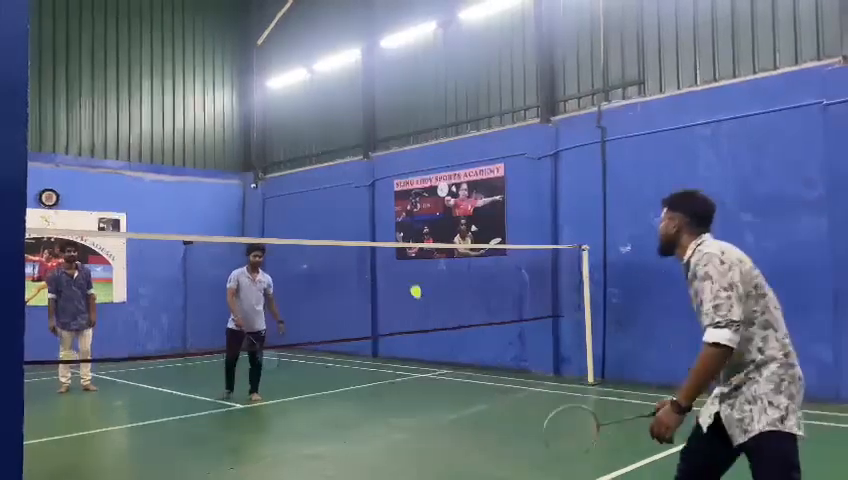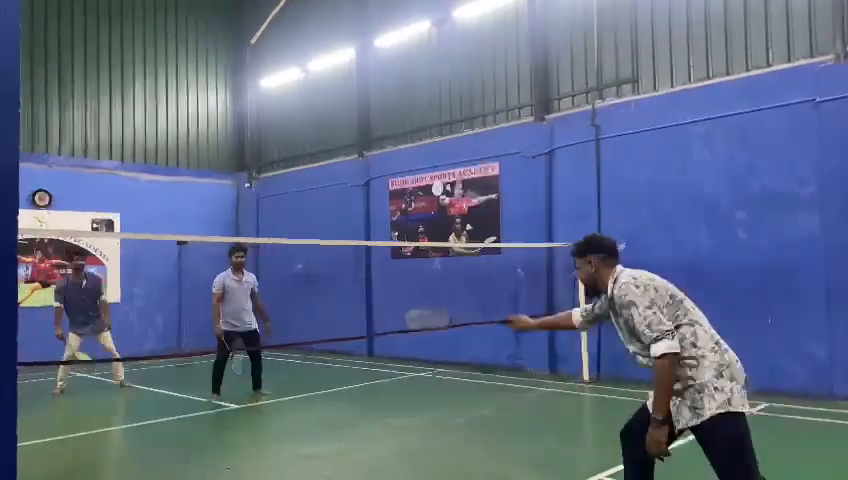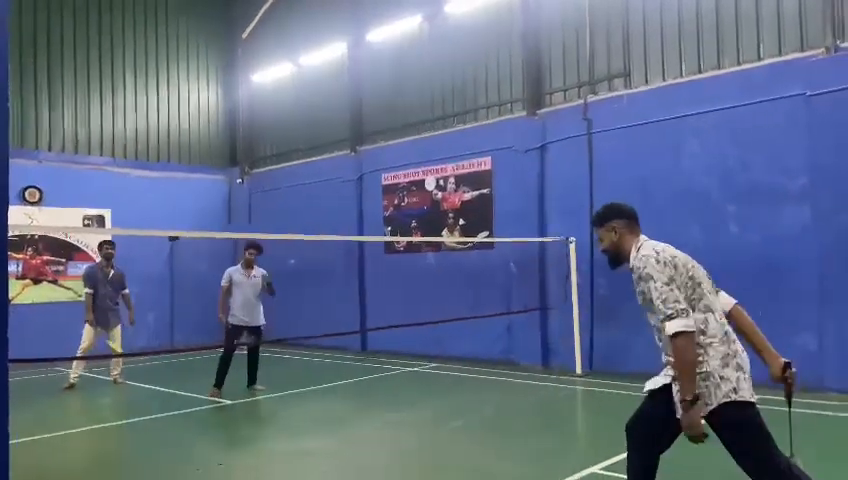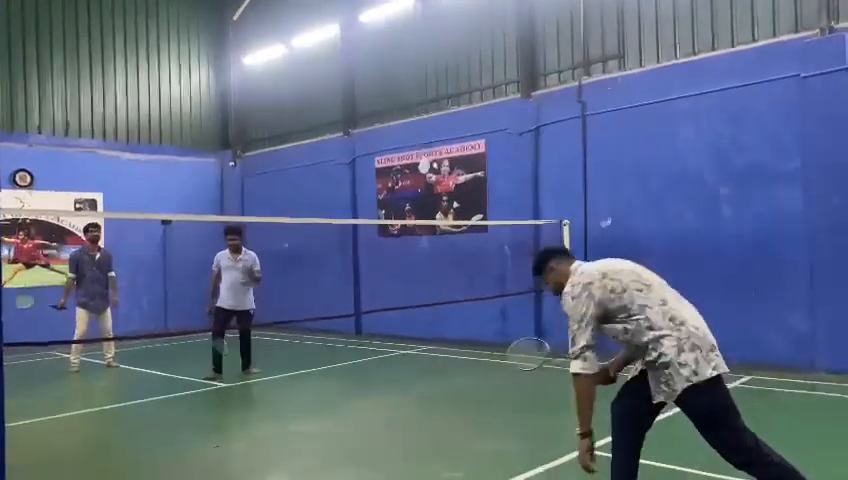
dt=0.5s
person 1, frame 1
left shoulder: (710, 259)
right shoulder: (707, 258)
left elbow: (721, 342)
left wrist: (678, 406)
right wrist: (681, 401)
left hip: (765, 398)
right hip: (737, 397)
person 1, frame 2
left shoulder: (630, 287)
right shoulder: (615, 296)
left elbow: (667, 351)
right elbow: (579, 317)
left wrist: (659, 422)
right wrist: (534, 324)
left hip: (710, 386)
right hip: (682, 387)
right knee: (635, 443)
person 1, frame 3
left shoulder: (648, 259)
right shoulder: (653, 258)
left elbow: (681, 330)
right elbow: (726, 306)
left wrist: (689, 401)
right wrist: (771, 359)
left hip: (714, 375)
right hip: (691, 373)
right knee: (641, 433)
person 1, frame 4
left shoulder: (577, 289)
right shoulder: (603, 271)
left elbow: (583, 366)
left wrist: (585, 436)
right wrist: (616, 366)
left hip: (687, 359)
left knee: (741, 450)
right knee: (625, 414)
person 2, frame 1
left shoulder: (267, 279)
right shoulder: (236, 275)
left elbow: (270, 302)
right elbow: (230, 297)
left wrist: (279, 320)
right wrist: (237, 316)
left hip: (258, 326)
right hip: (236, 326)
left knee: (256, 360)
right knee: (231, 358)
left ankle: (254, 391)
right ankle: (228, 389)
person 2, frame 2
left shoulder: (252, 278)
right shoulder: (221, 278)
left elbow: (256, 300)
right elbow: (216, 302)
left wrist: (266, 319)
right wrist: (217, 325)
left hip: (250, 326)
right hip: (228, 327)
left knee: (256, 357)
right knee: (221, 359)
left ankle: (257, 388)
right ankle: (215, 392)
person 2, frame 3
left shoulder: (261, 273)
right shoulder: (231, 272)
left elbow: (271, 293)
right elbow: (224, 295)
left wrist: (269, 284)
right wrist: (222, 313)
left hip: (256, 321)
right hip: (235, 320)
left knee: (254, 352)
right knee: (228, 352)
left ankle: (252, 383)
right ankle: (217, 387)
person 2, frame 4
left shoulder: (251, 256)
right shoulder: (219, 256)
left elbow: (258, 278)
right elbow: (215, 279)
left wrist: (253, 278)
right wrist: (211, 301)
left hip: (245, 305)
right hip: (223, 304)
left knee: (245, 335)
right knee: (217, 335)
left ankle: (247, 366)
right ankle: (217, 371)
person 3, frame 1
left shoulder: (85, 272)
right shoulder: (55, 275)
left elbow: (90, 294)
right elbow: (52, 299)
left wrist: (93, 313)
right wrist: (51, 319)
left hip: (84, 319)
right hip: (65, 321)
left knee: (85, 351)
right knee: (64, 353)
left ankle: (86, 382)
right ankle: (65, 383)
person 3, frame 2
left shoulder: (95, 280)
right shoulder: (63, 285)
left elbow: (102, 300)
right elbow: (59, 306)
left wrist: (106, 318)
right wrist: (58, 328)
left hip: (97, 322)
right hip: (77, 326)
left knee: (112, 350)
right knee: (69, 355)
left ankle: (120, 378)
right ankle: (60, 384)
person 3, frame 3
left shoulder: (119, 273)
right shoulder: (90, 271)
left elbow: (125, 294)
right elbow: (88, 294)
left wrist: (131, 312)
right wrist: (89, 314)
left hip: (113, 317)
right hip: (95, 317)
left knee: (117, 348)
right knee: (84, 347)
left ankle: (116, 375)
right ankle: (73, 379)
person 3, frame 4
left shoulder: (107, 255)
right shoulder: (76, 255)
left elbow: (111, 276)
right elbow: (71, 278)
left wrist: (114, 294)
right wrist: (64, 298)
left hip: (103, 301)
right hip: (84, 301)
left knee: (108, 331)
right knee: (80, 332)
left ankle: (109, 359)
right ankle: (75, 362)
